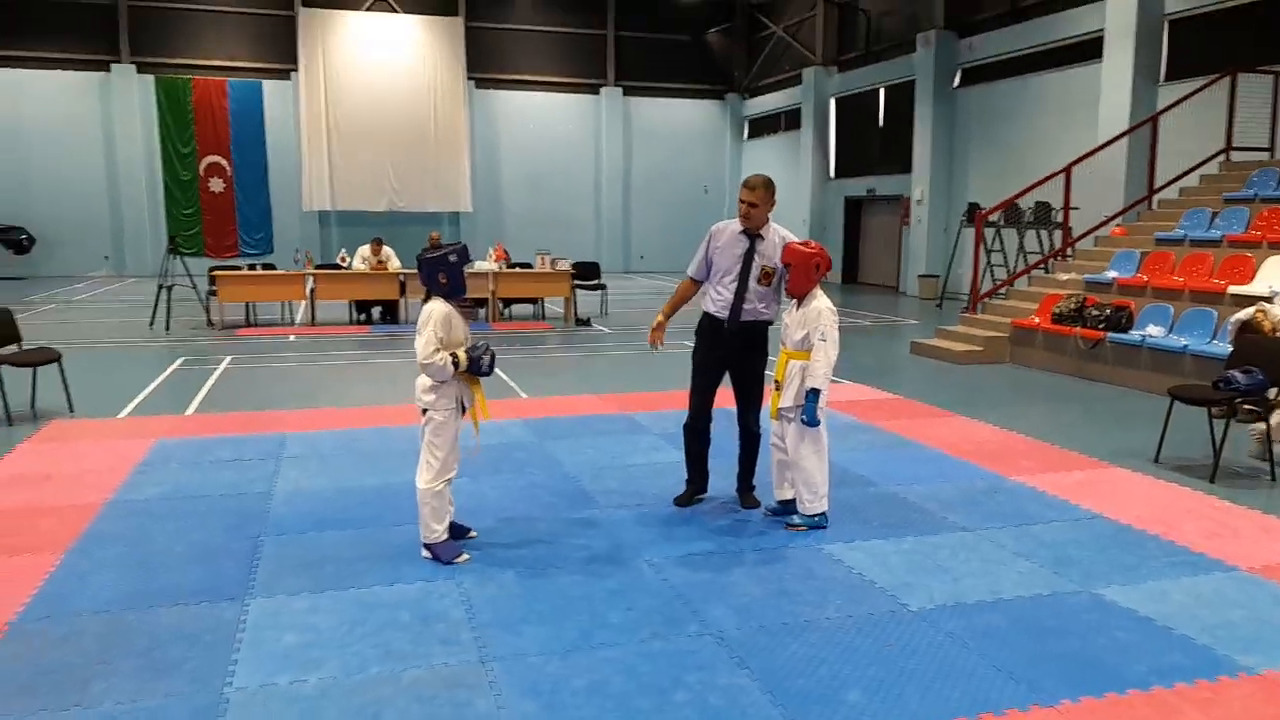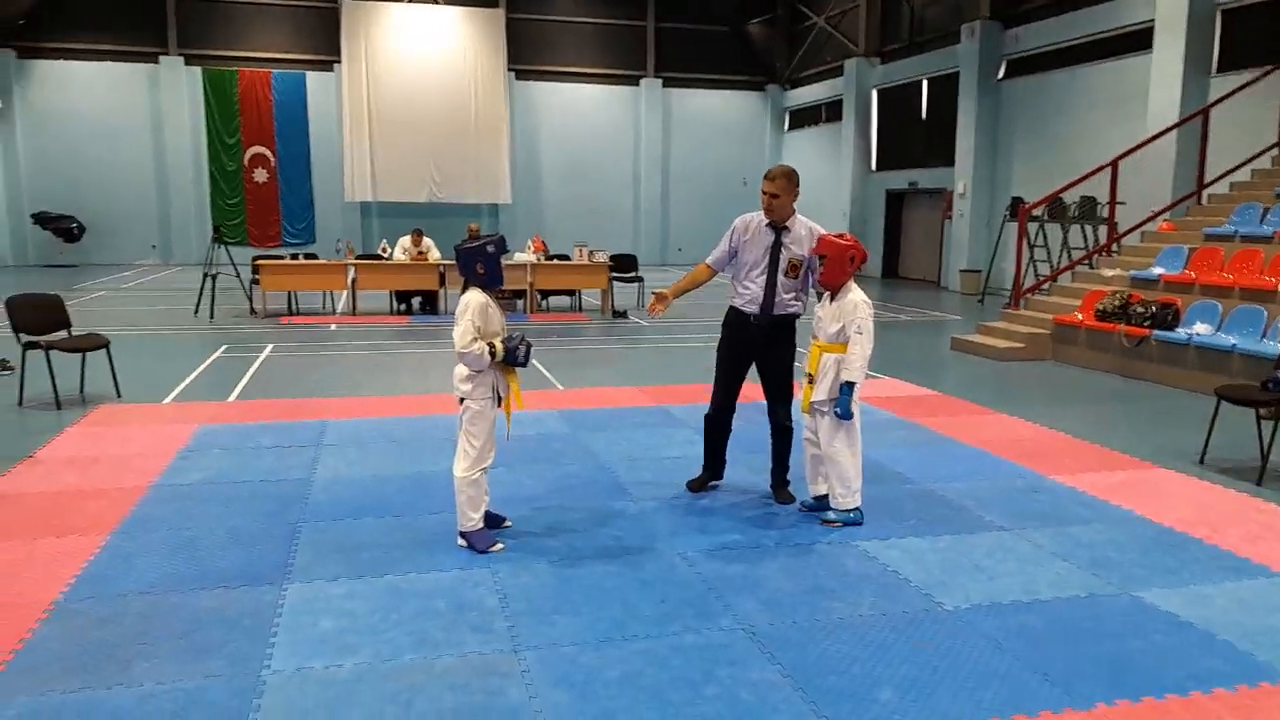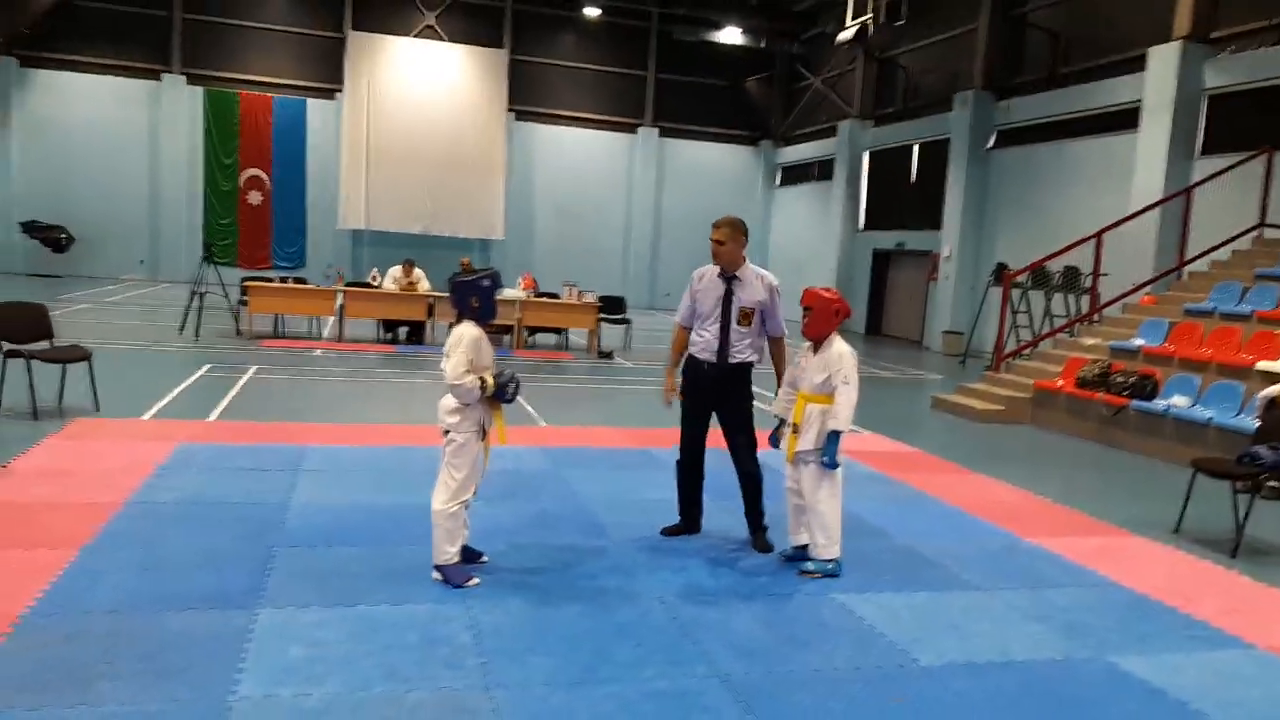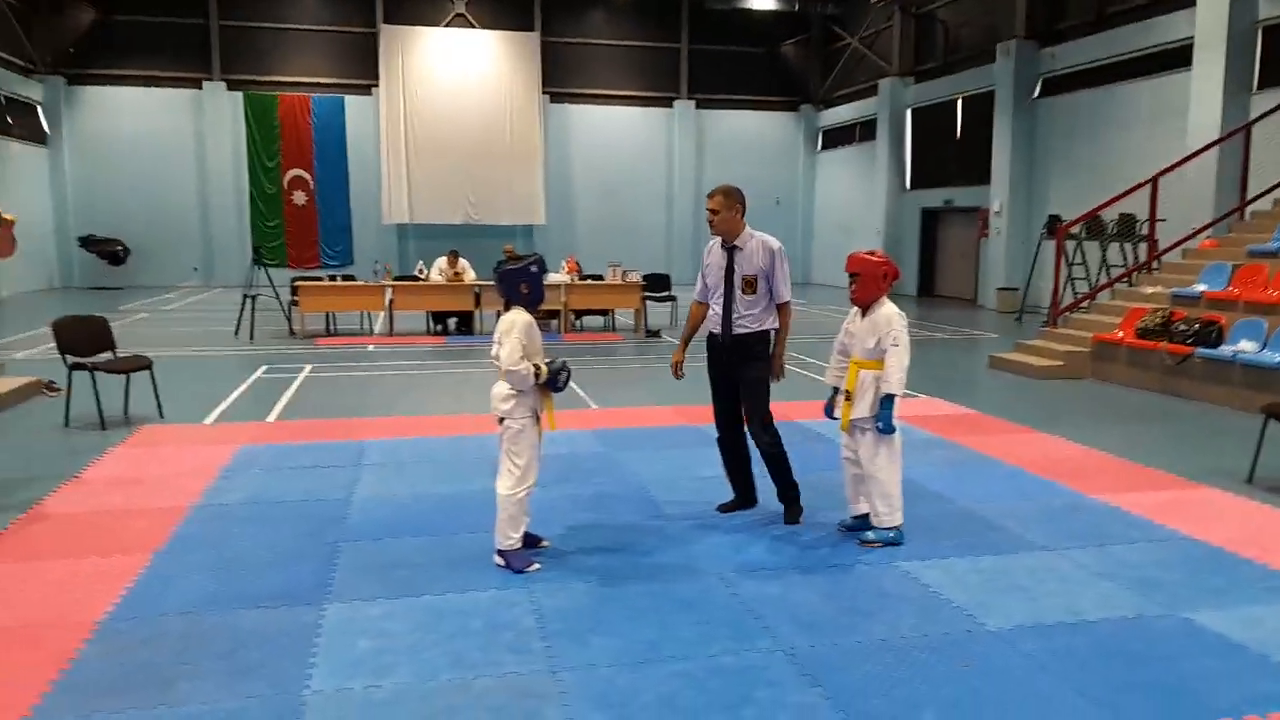
dt=0.3s
person 1, frame 1
left shoulder: (786, 245)
right shoulder: (720, 233)
right elbow: (694, 278)
right wrist: (665, 314)
left hip: (752, 337)
right hip: (713, 330)
left knee: (750, 418)
right knee: (698, 413)
left ankle: (745, 487)
right ankle: (695, 484)
person 1, frame 2
left shoulder: (812, 236)
right shoulder: (744, 225)
right elbow: (711, 266)
right wrist: (672, 292)
left hip: (779, 330)
right hip: (739, 323)
left knee: (780, 412)
right knee: (721, 404)
left ankle: (779, 481)
right ankle: (711, 470)
person 1, frame 3
left shoulder: (764, 284)
right shoulder: (701, 277)
left elbow: (775, 337)
right elbow: (683, 328)
left wrist: (781, 384)
right wrist: (671, 373)
left hip: (736, 377)
right hip: (698, 372)
left knee: (745, 458)
right knee: (689, 452)
left ankle: (757, 529)
right ankle: (689, 519)
person 1, frame 4
left shoulder: (768, 249)
right shoulder: (711, 251)
left elbow: (783, 305)
right elbow: (701, 303)
left wrist: (778, 354)
right wrist: (682, 347)
left hip: (752, 347)
right hip: (718, 346)
left knee: (760, 427)
right knee: (727, 429)
left ankle: (790, 496)
right ankle: (744, 494)
person 2, frame 1
left shoulder: (446, 308)
right shoulder: (438, 311)
right elbow: (428, 360)
left wrist: (471, 359)
right wrist: (465, 361)
left hip: (449, 395)
right hip: (441, 398)
left knee: (444, 465)
right knee: (436, 468)
left ankle: (443, 522)
right ankle: (434, 540)
person 2, frame 2
left shoulder: (484, 298)
right shoulder: (475, 301)
right elbow: (466, 349)
left wrist: (507, 349)
right wrist: (502, 352)
left hip: (486, 385)
right hip: (478, 386)
left knee: (481, 454)
right knee: (472, 457)
left ankle: (478, 511)
right ankle: (469, 528)
person 2, frame 3
left shoulder: (470, 331)
right shoulder: (469, 334)
right elbow: (456, 380)
left wrist: (492, 384)
right wrist: (490, 386)
left hip: (471, 418)
right hip: (463, 419)
left knee: (464, 487)
right knee: (453, 490)
left ankle: (456, 545)
right ankle: (446, 561)
person 2, frame 4
left shoulder: (512, 318)
right shoulder: (521, 320)
left elbow: (501, 358)
right elbow: (512, 367)
left wrist: (543, 371)
right wrist: (544, 373)
left hip: (521, 403)
right hip: (517, 404)
left knee: (521, 472)
right knee: (517, 476)
left ankle: (516, 531)
right ankle: (507, 547)
person 3, frame 1
left shoulder: (821, 309)
right shoulder: (795, 305)
left elbow: (823, 357)
left wrist: (812, 398)
left hip: (804, 390)
right hip: (787, 386)
left knee: (806, 449)
right knee: (780, 445)
left ankle: (814, 510)
right ankle: (787, 498)
person 3, frame 2
left shoulder: (857, 303)
right shoulder: (827, 297)
left elbow: (859, 350)
left wrist: (847, 391)
right wrist: (811, 380)
left hip: (837, 383)
right hip: (818, 380)
left knee: (838, 444)
right knee: (813, 439)
left ankle: (848, 506)
right ankle: (822, 494)
person 3, frame 3
left shoulder: (841, 354)
right shoulder: (807, 350)
left elbow: (845, 400)
right elbow: (790, 388)
left wrist: (833, 441)
right wrist: (780, 424)
left hip: (821, 434)
right hip: (800, 430)
left knee: (821, 494)
right knee: (796, 489)
left ankle: (827, 557)
right ankle: (803, 544)
person 3, frame 4
left shoulder: (890, 316)
right shoulder: (855, 315)
left elbow: (896, 364)
right elbow: (841, 356)
left wrist: (887, 405)
right wrist: (834, 394)
left hip: (876, 400)
right hip: (854, 398)
left knee: (879, 462)
right knee: (852, 458)
left ankle: (889, 525)
right ankle: (861, 513)
